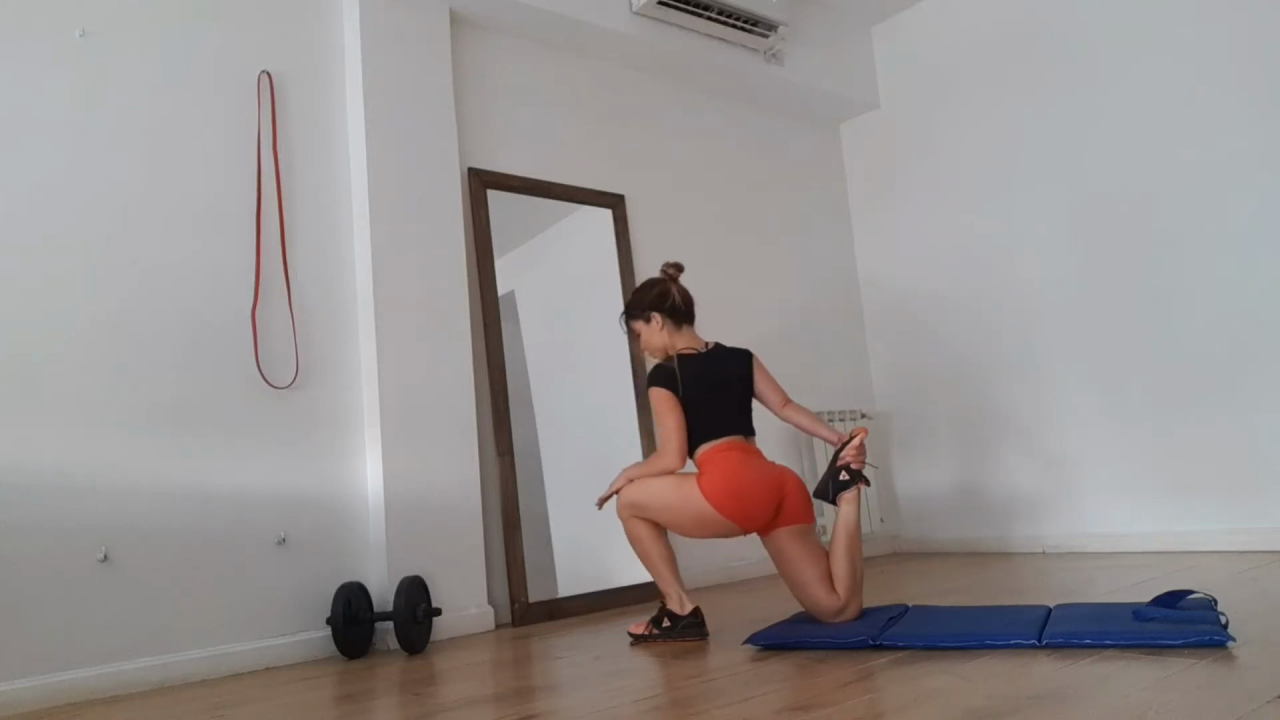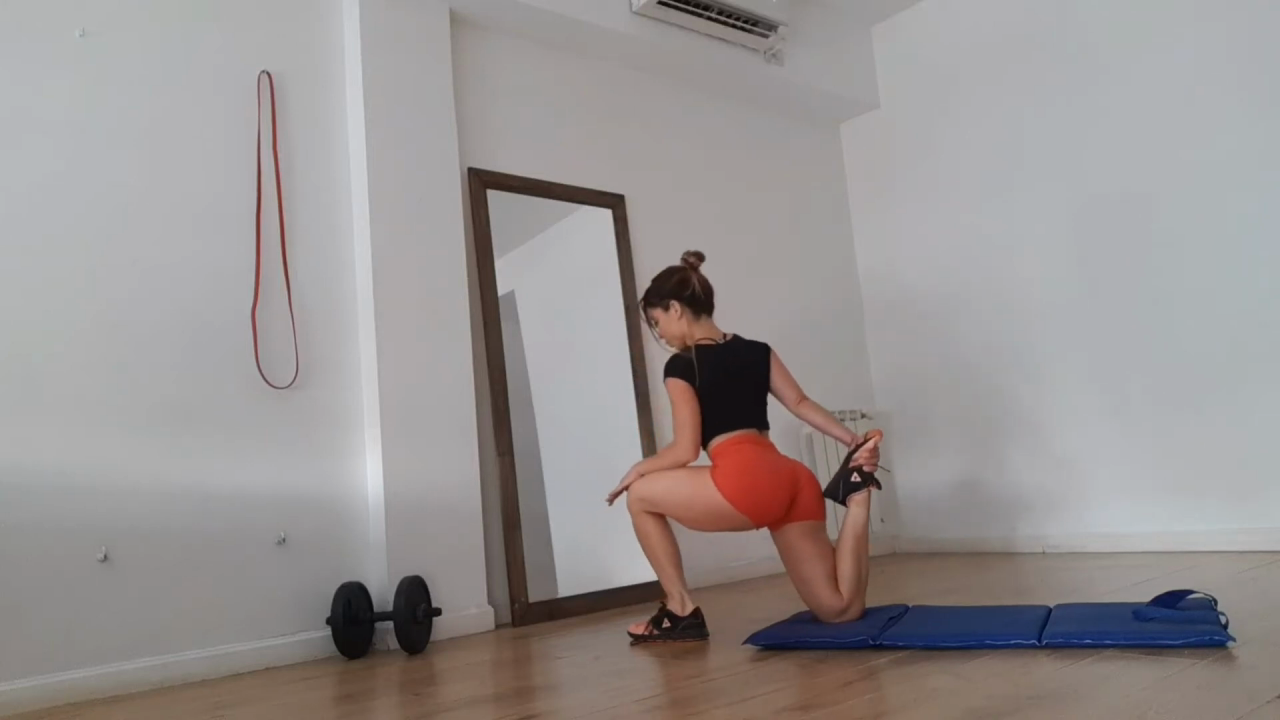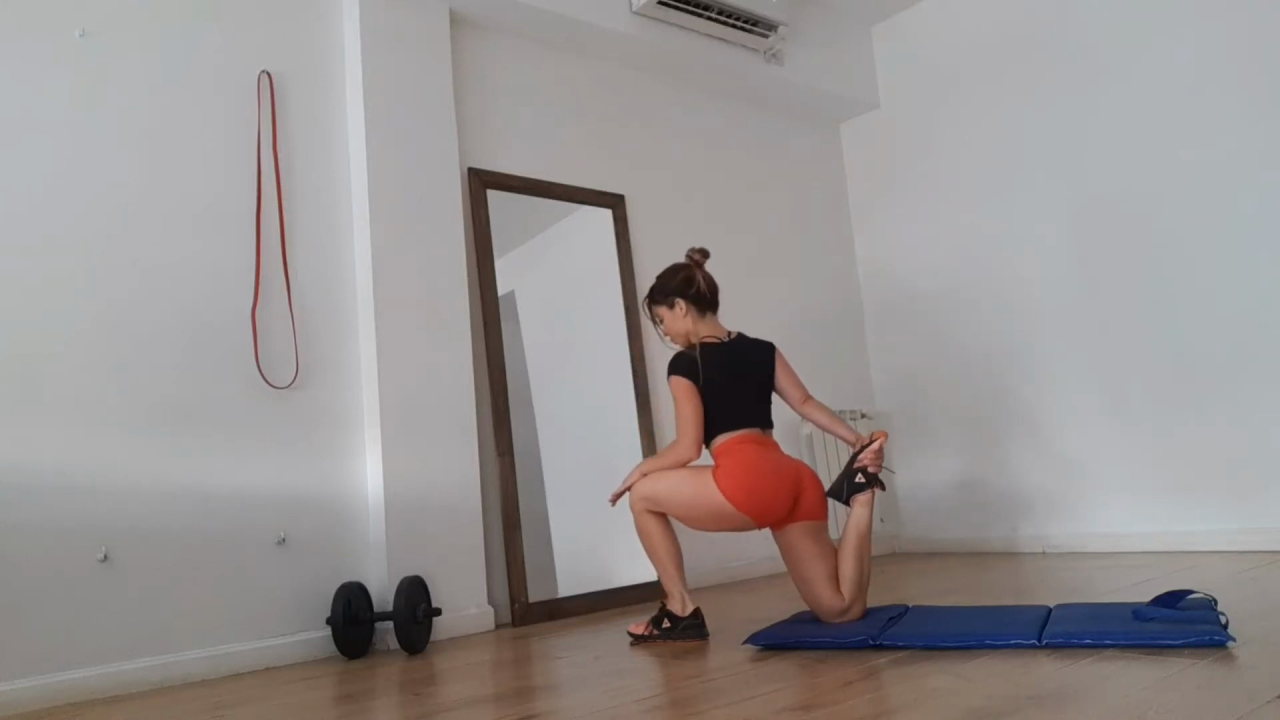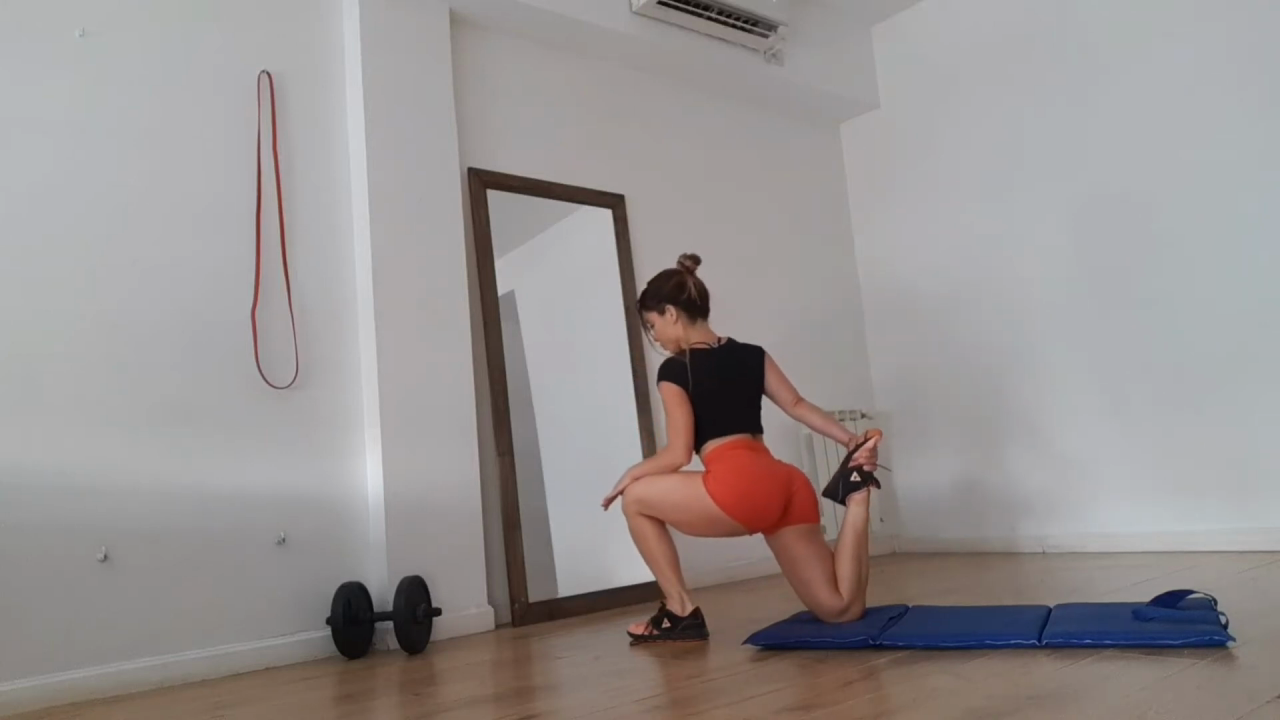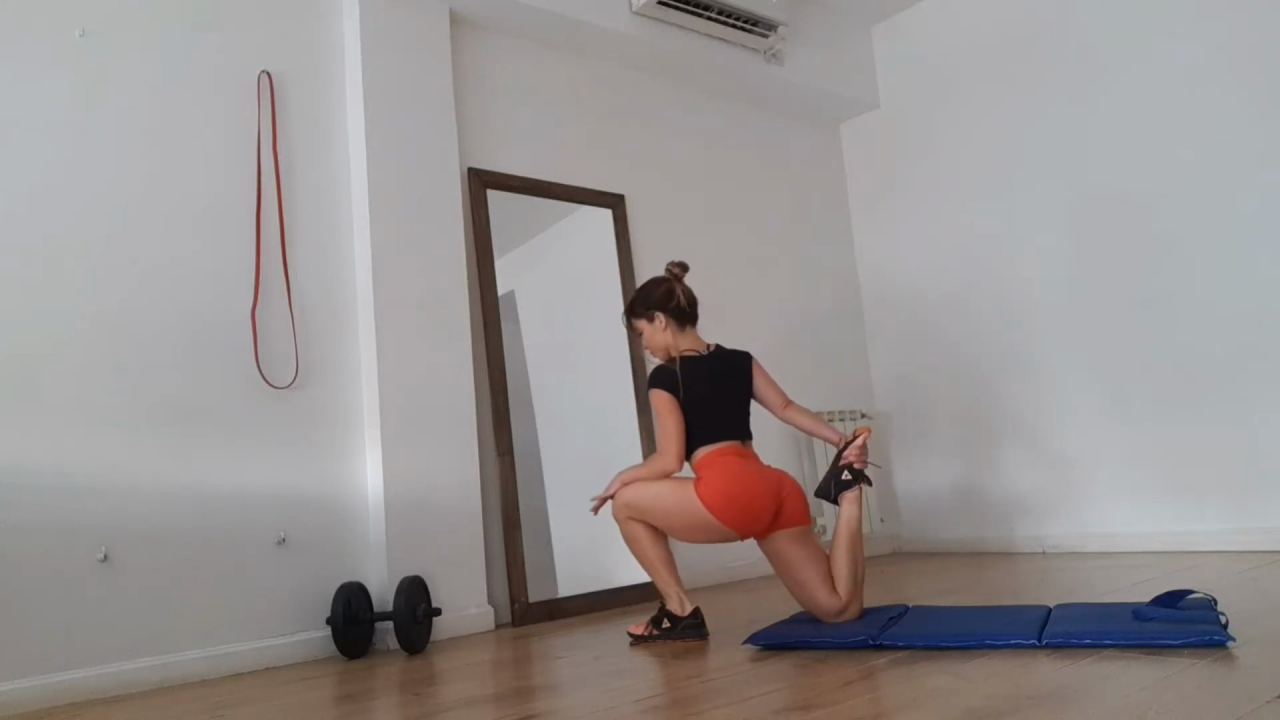
dt=0.5s
person 1, frame 1
left shoulder: (664, 377)
right shoulder: (740, 358)
left elbow: (672, 459)
right elbow: (786, 407)
left wrist: (628, 473)
right wrist: (842, 441)
left hip: (733, 489)
right hip: (780, 486)
left knee: (630, 501)
right knee: (838, 608)
left ankle: (680, 611)
person 1, frame 2
left shoulder: (681, 366)
right shoulder: (757, 351)
left elbow: (686, 450)
right elbow: (801, 403)
left wrist: (639, 468)
right wrist: (854, 441)
left hip: (747, 480)
right hip: (794, 481)
left knee: (640, 496)
right knee: (841, 608)
left ankle: (682, 612)
person 1, frame 3
left shoulder: (685, 364)
right shoulder: (762, 349)
left elbow: (688, 449)
right elbow: (805, 403)
left wrist: (641, 469)
right wrist: (859, 441)
left hip: (750, 483)
right hip: (796, 481)
left knee: (643, 495)
right knee: (841, 608)
left ankle: (681, 612)
person 1, frame 4
left shoulder: (674, 370)
right shoulder: (751, 354)
left elbow: (678, 454)
right elbow: (797, 405)
left wrist: (632, 473)
right wrist: (852, 441)
left hip: (740, 487)
right hip: (788, 485)
left knee: (635, 498)
right knee: (841, 608)
left ankle: (681, 612)
person 1, frame 5
left shoulder: (665, 378)
right shoulder: (740, 360)
left elbow: (670, 461)
right elbow: (787, 408)
left wrist: (622, 478)
right wrist: (842, 441)
left hip: (731, 494)
right hip: (777, 490)
left knee: (626, 502)
right knee: (839, 607)
left ankle: (680, 612)
